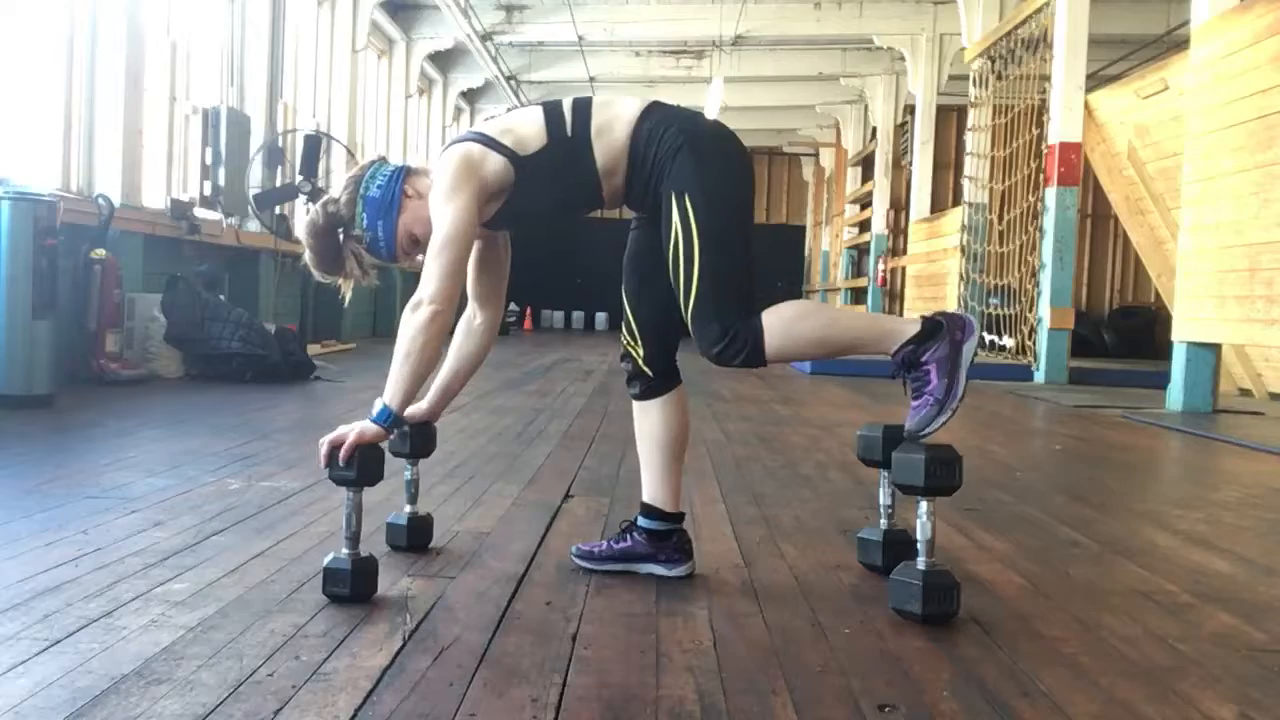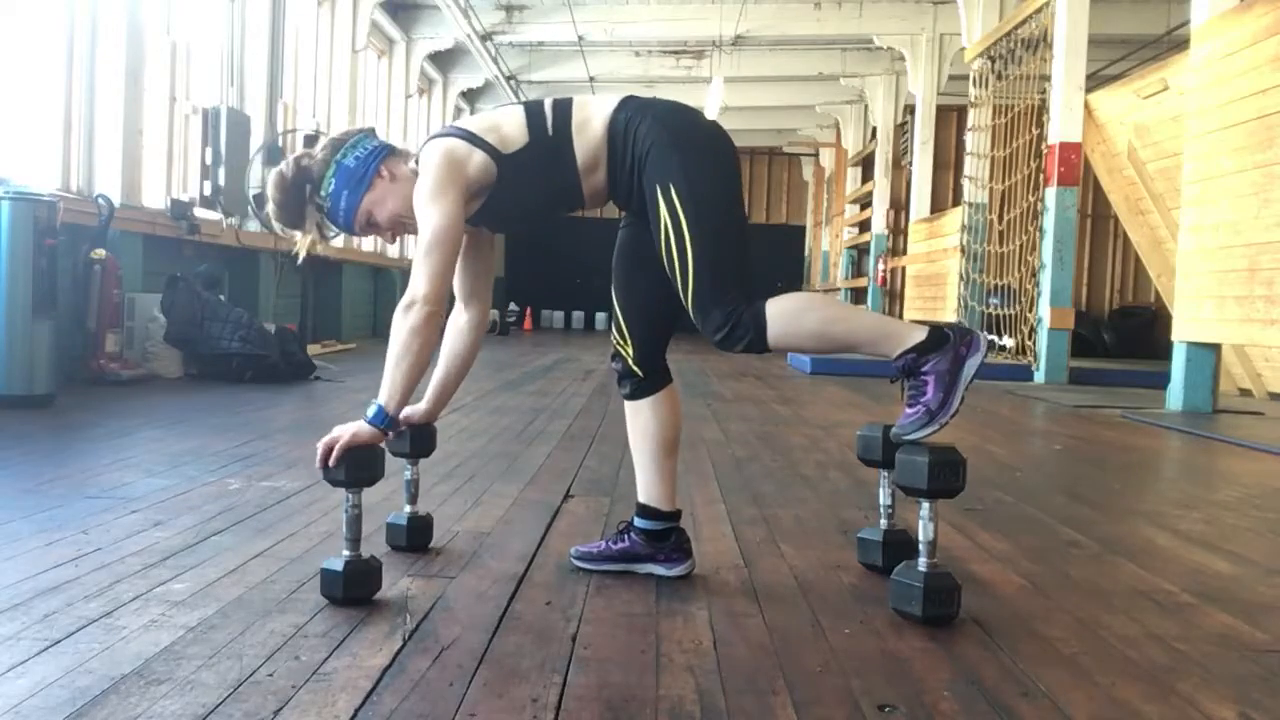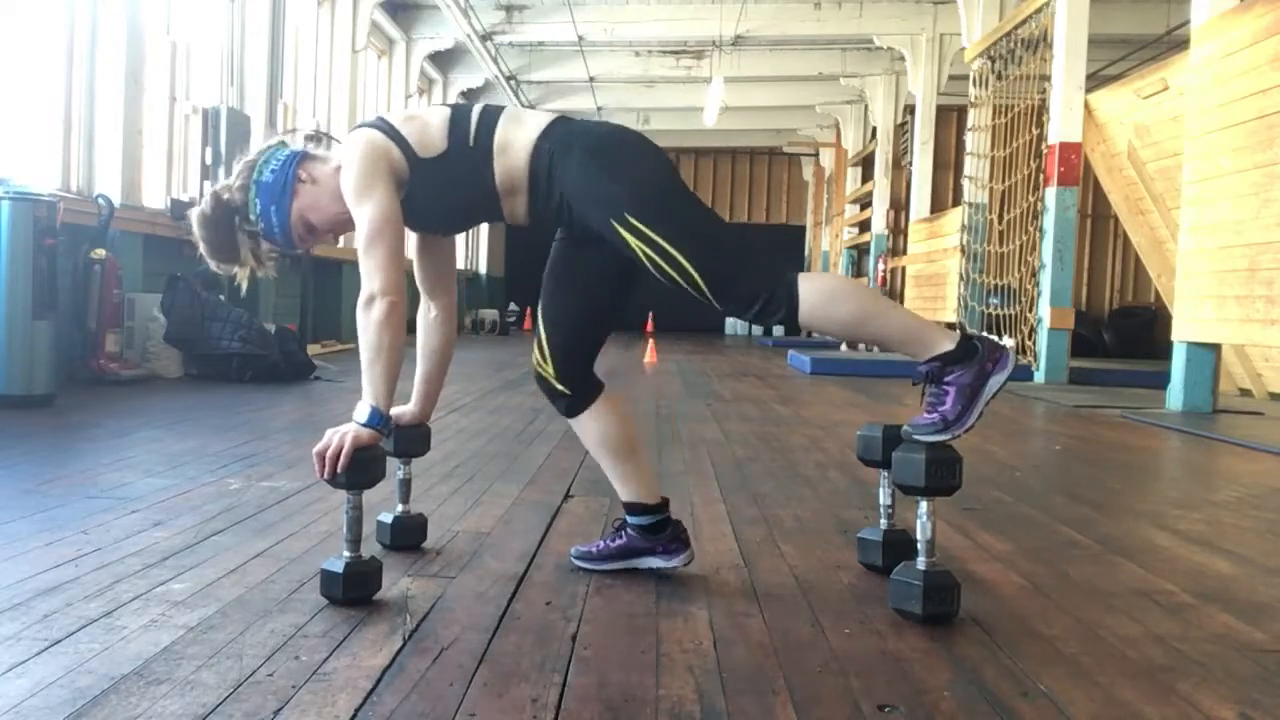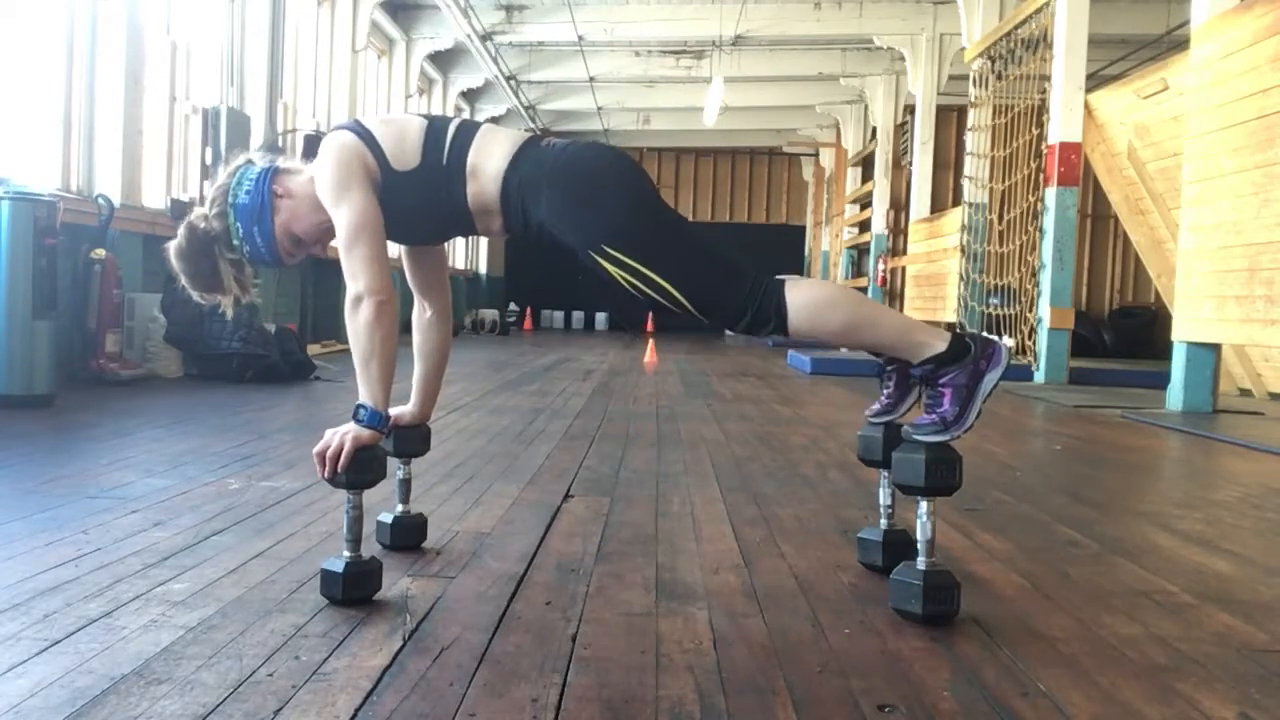
dt=1s
person 1, frame 1
left shoulder: (458, 172)
right shoulder: (479, 202)
left elbow: (430, 307)
right elbow: (482, 316)
left wrist: (383, 416)
right wrist: (429, 408)
left hip: (689, 158)
right hip: (665, 186)
left knee: (722, 337)
right knee: (645, 361)
left ankle: (924, 339)
right ankle: (660, 533)
person 1, frame 2
left shoulder: (442, 168)
right shoulder: (463, 196)
left elbow: (421, 303)
right elbow: (470, 308)
left wrist: (379, 418)
right wrist: (428, 407)
left hip: (669, 151)
right hip: (650, 179)
left knee: (728, 321)
right knee: (636, 359)
left ankle: (929, 348)
right ankle: (658, 531)
person 1, frame 3
left shoulder: (363, 158)
right shoulder: (404, 191)
left elbow: (381, 298)
right elbow: (438, 303)
left wrist: (371, 418)
right wrist: (417, 409)
left hip: (600, 173)
right hip: (588, 203)
left knee: (754, 293)
right knee: (561, 372)
left ankle: (957, 355)
right ankle: (651, 526)
person 1, frame 4
left shoulder: (337, 163)
right shoulder: (389, 192)
left elbow: (369, 298)
right elbow: (432, 303)
left wrist: (369, 415)
right wrist: (418, 409)
left hip: (577, 192)
right hip: (575, 192)
left knee: (747, 304)
right knee: (734, 301)
left ankle: (950, 352)
right ankle: (905, 348)
